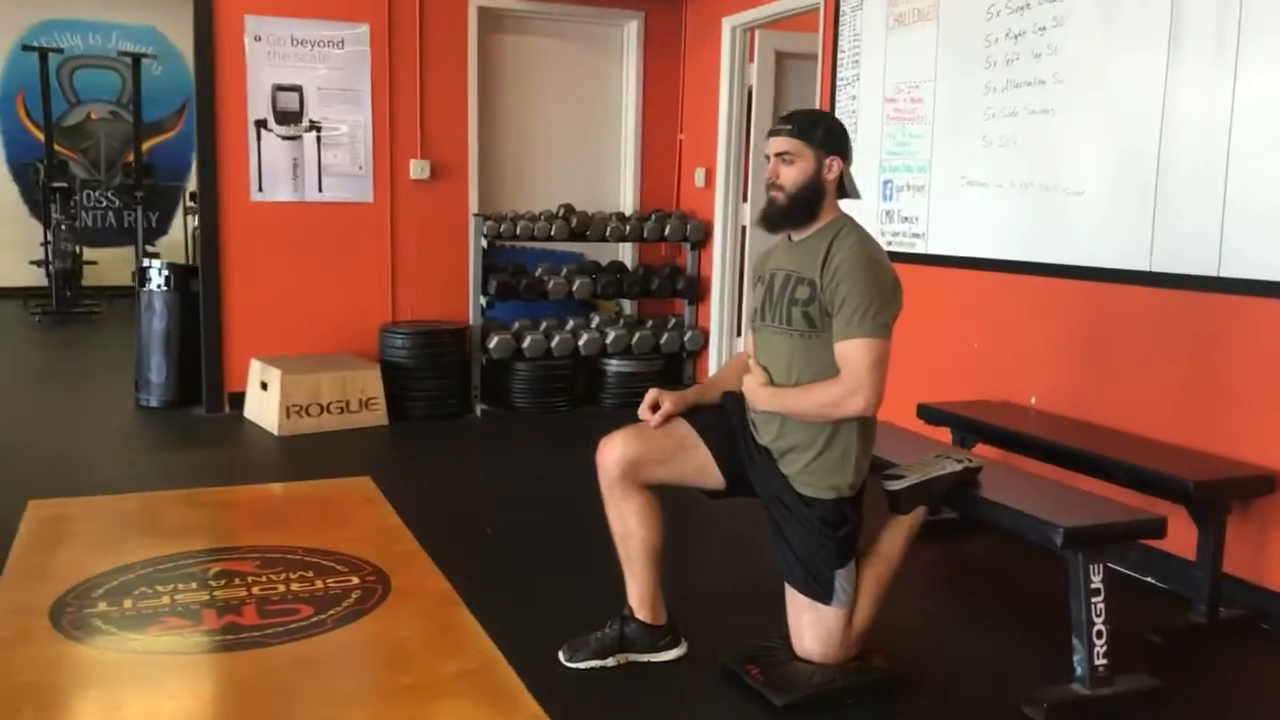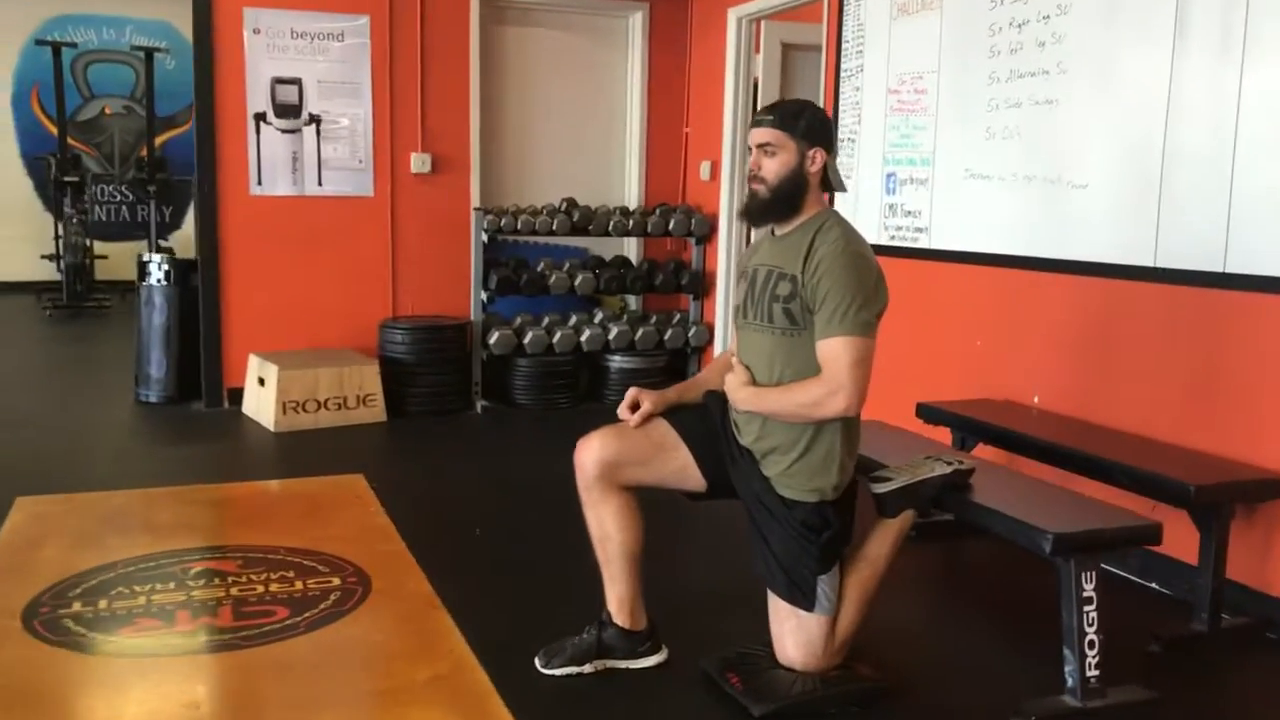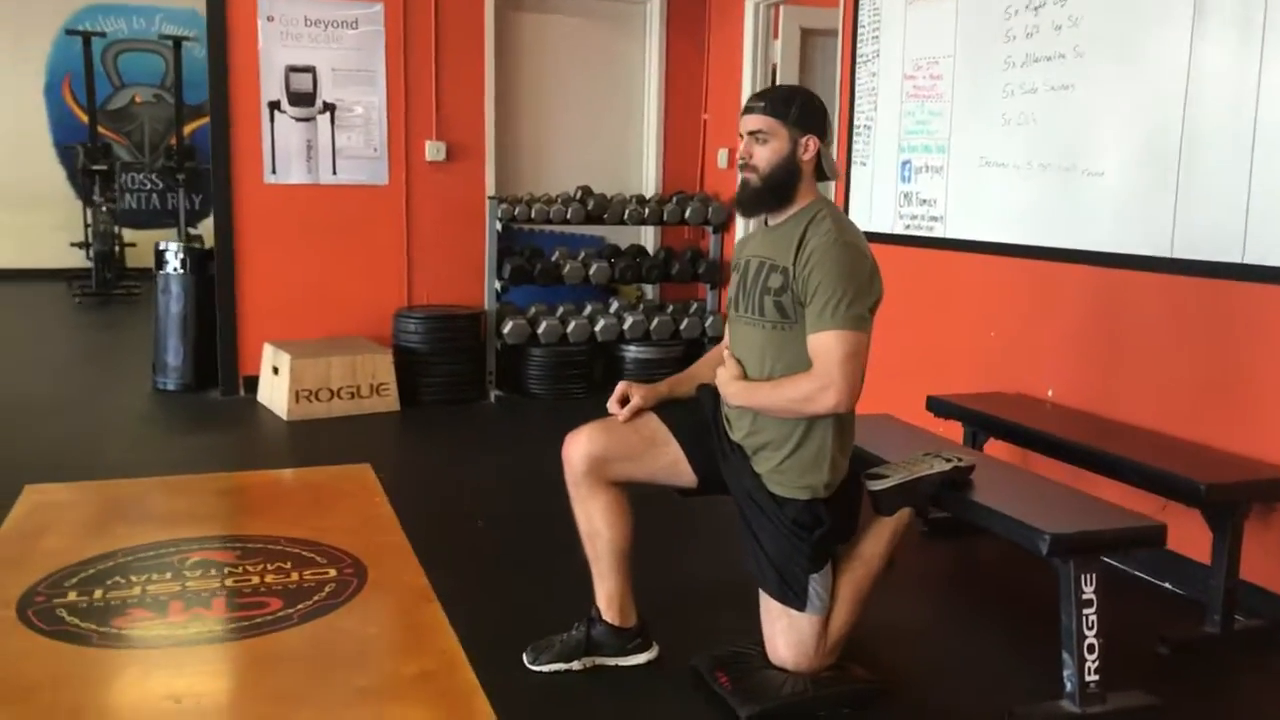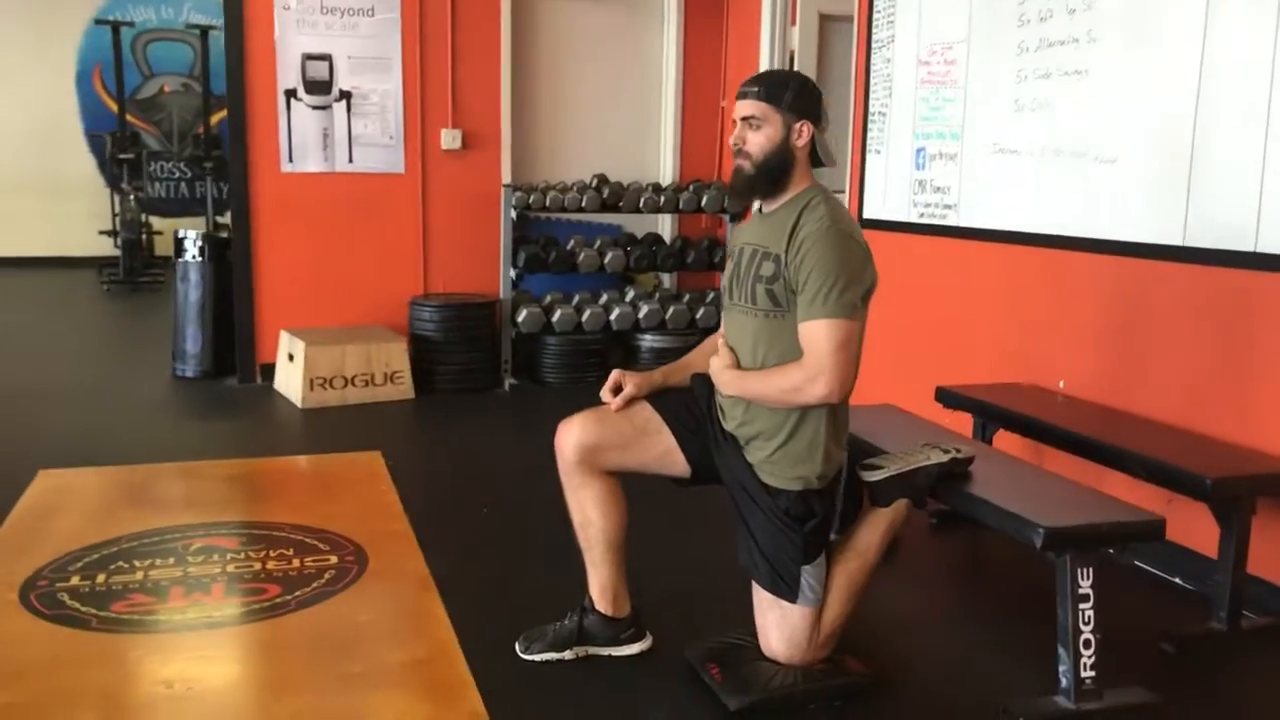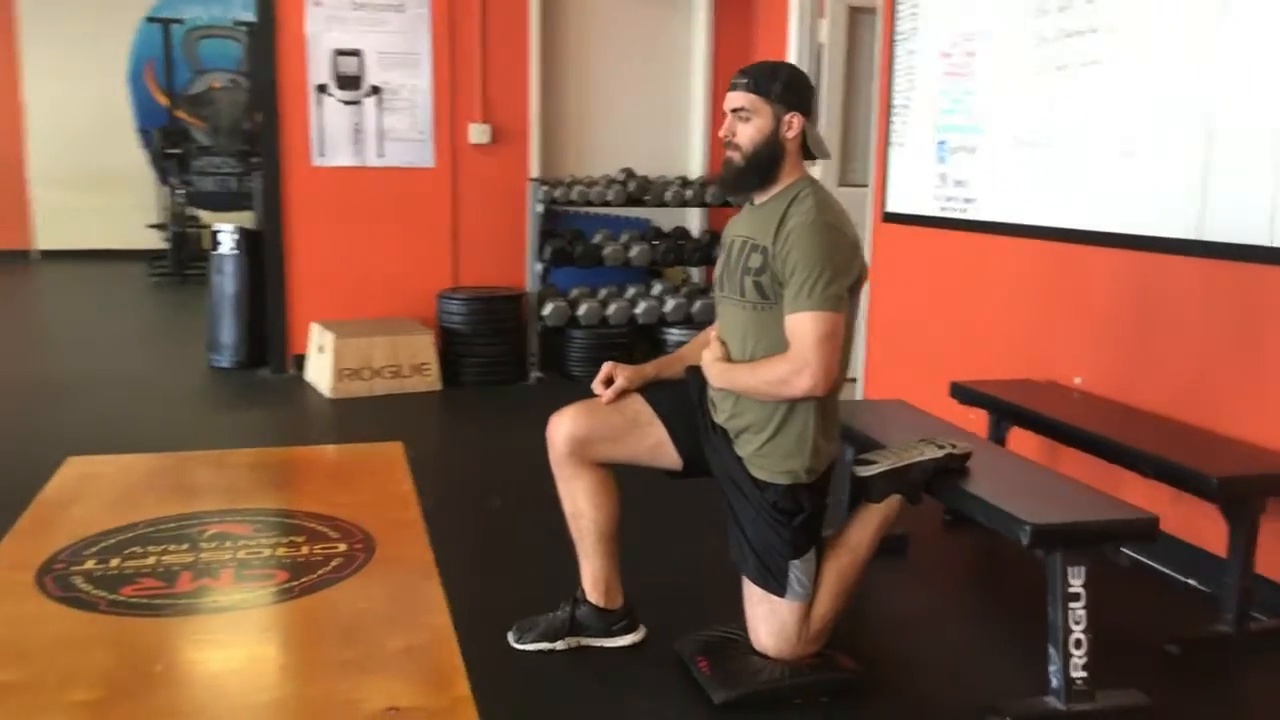
dt=0.3s
person 1, frame 1
left shoulder: (853, 259)
right shoulder: (775, 254)
left elbow: (860, 395)
left wrist: (764, 395)
right wrist: (688, 395)
left hip: (812, 463)
right hip: (755, 429)
left knee: (822, 650)
right knee: (618, 456)
left ankle: (907, 507)
right ankle: (649, 627)
person 1, frame 2
left shoulder: (836, 254)
right shoulder: (761, 247)
left elbow: (841, 395)
left wrist: (745, 395)
right wrist: (668, 395)
left hip: (796, 466)
right hip: (737, 430)
left knee: (805, 659)
right knee: (594, 457)
left ankle: (895, 511)
right ankle: (628, 632)
person 1, frame 3
left shoulder: (829, 246)
right shoulder: (756, 238)
left elbow: (833, 390)
left wrist: (735, 389)
right wrist: (660, 388)
left hip: (788, 463)
right hip: (730, 425)
left knee: (797, 659)
right knee: (584, 452)
left ankle: (889, 509)
right ankle: (618, 629)
person 1, frame 4
left shoulder: (823, 233)
right shoulder: (754, 226)
left elbow: (825, 381)
left wrist: (728, 378)
right wrist: (654, 378)
left hip: (783, 452)
right hip: (726, 414)
left knee: (792, 651)
right knee: (577, 441)
left ankle: (886, 502)
right ankle: (611, 619)
person 1, frame 5
left shoulder: (811, 225)
right shoulder: (748, 216)
left elbow: (810, 374)
left wrist: (718, 372)
right wrist: (646, 370)
left hip: (775, 449)
right hip: (720, 411)
left knee: (782, 645)
right knee: (570, 433)
left ankle: (878, 499)
right ankle: (605, 612)
